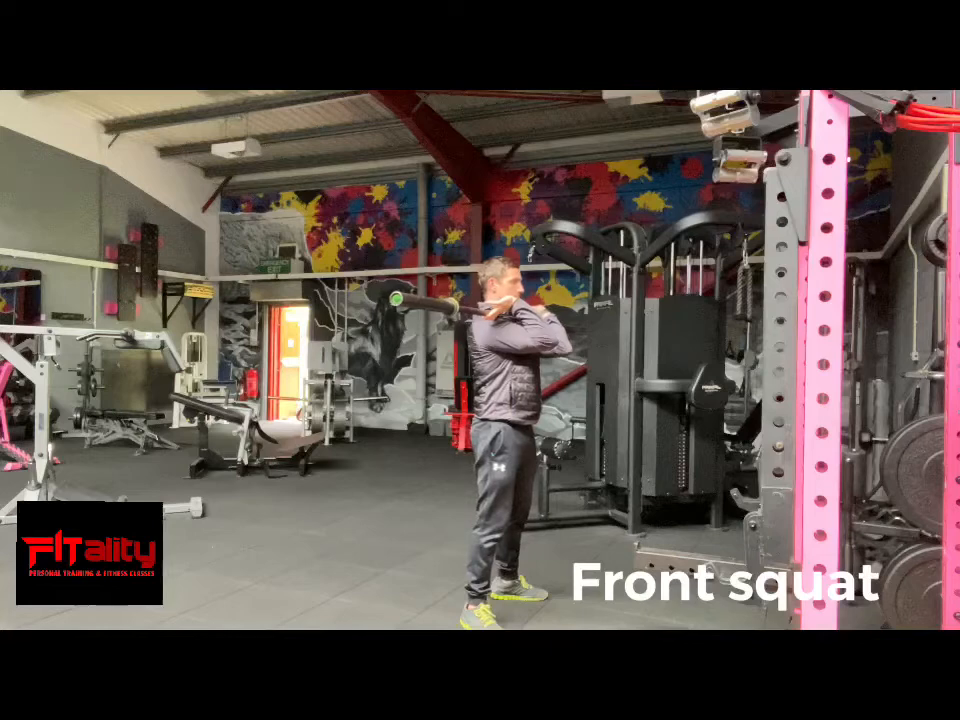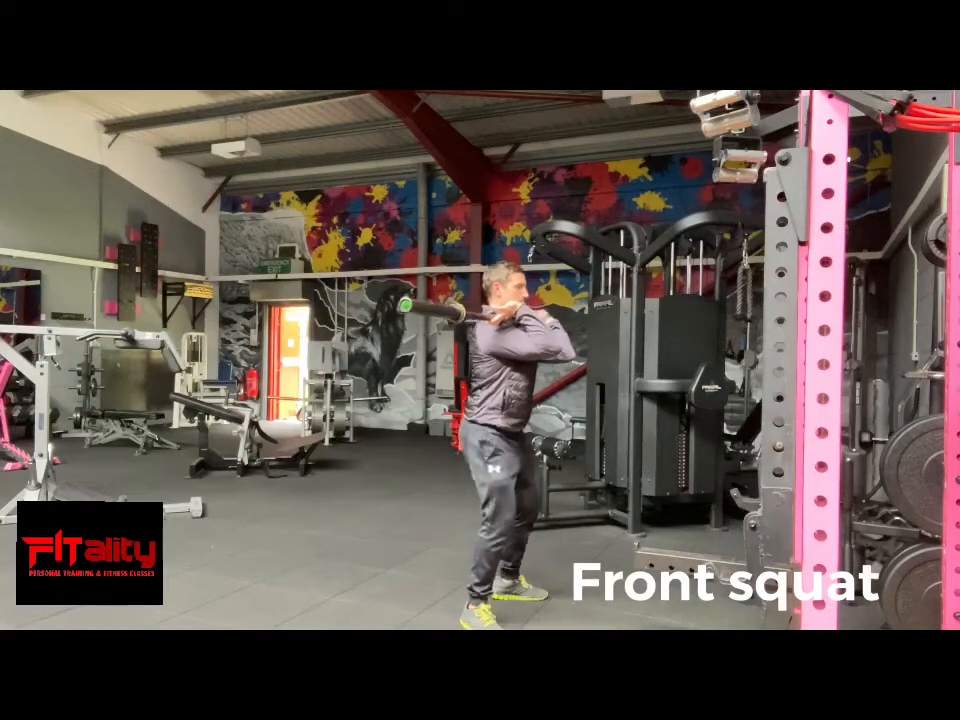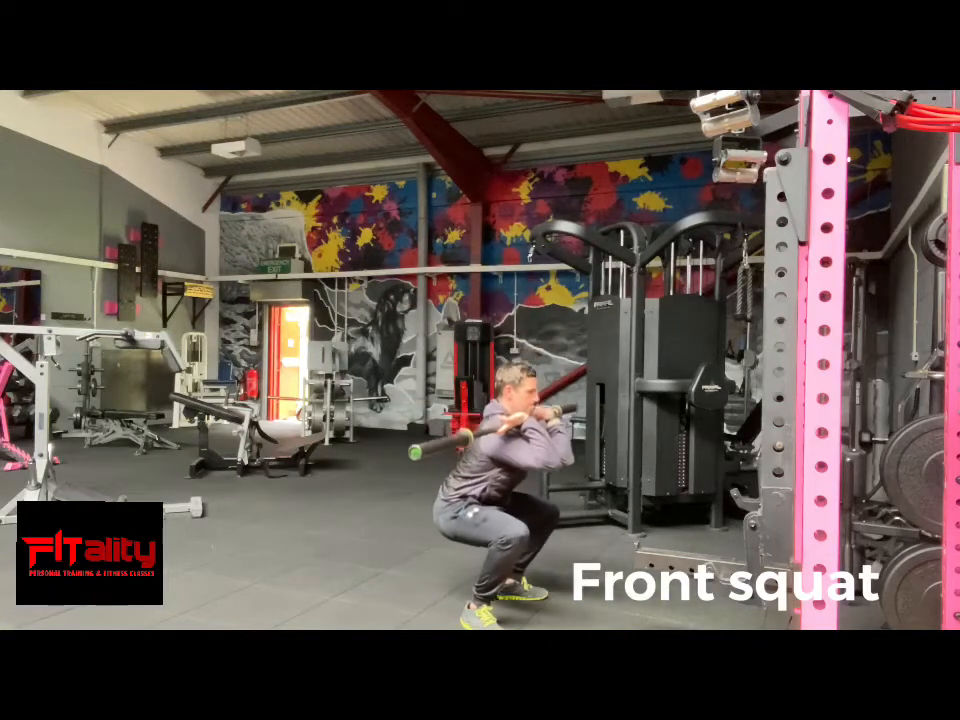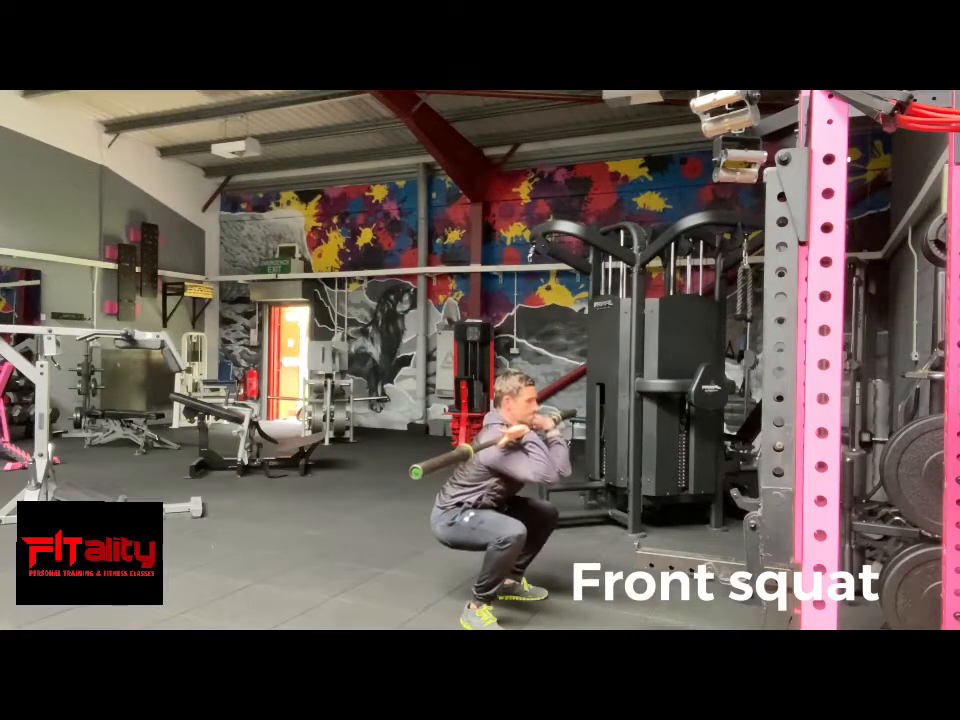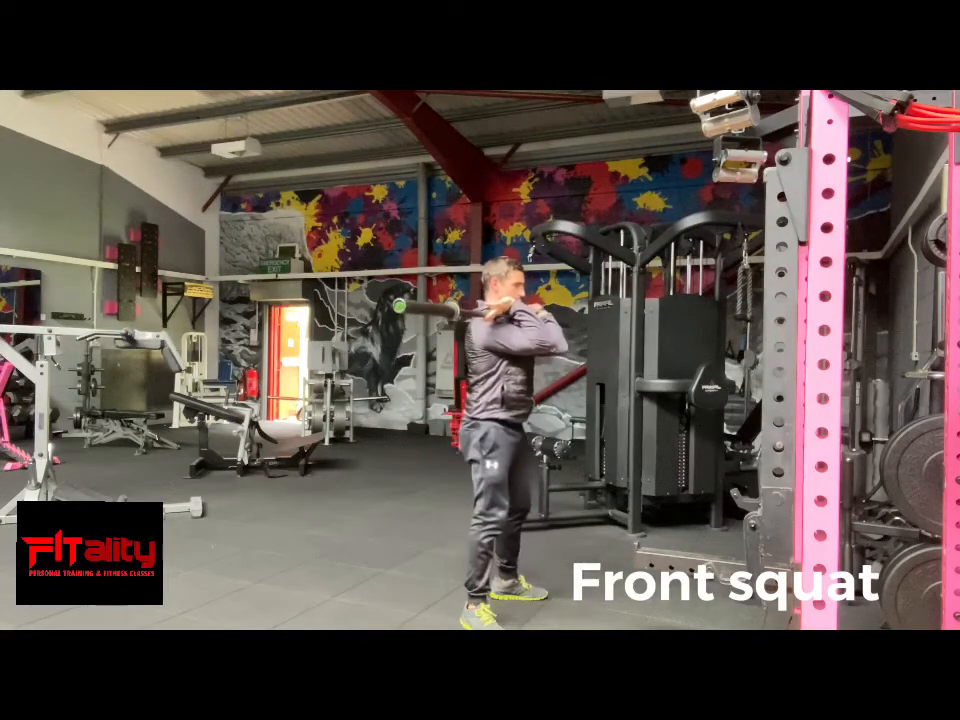
dt=1s
person 1, frame 1
left shoulder: (515, 323)
right shoulder: (488, 326)
left elbow: (562, 346)
right elbow: (543, 342)
left wrist: (542, 314)
right wrist: (521, 307)
left hip: (521, 430)
right hip: (498, 432)
left knee: (516, 514)
right knee: (492, 519)
left ankle: (507, 580)
right ankle: (475, 604)
person 1, frame 2
left shoulder: (517, 327)
right shoulder: (492, 330)
left elbow: (564, 352)
right elbow: (545, 348)
left wrist: (545, 319)
right wrist: (526, 313)
left hip: (510, 435)
right hip: (486, 436)
left knee: (525, 508)
right knee: (500, 518)
left ankle: (508, 580)
right ankle: (475, 605)
person 1, frame 3
left shoulder: (519, 424)
right shoulder: (498, 433)
left elbow: (564, 458)
right elbow: (547, 461)
left wrist: (552, 420)
right wrist: (531, 422)
left hip: (487, 502)
right hip: (456, 510)
left knee: (547, 514)
right knee: (514, 533)
left ankle: (510, 581)
right ankle: (476, 608)
person 1, frame 4
left shoulder: (519, 434)
right shoulder: (497, 442)
left elbow: (562, 470)
right elbow: (545, 475)
left wrist: (551, 431)
right wrist: (530, 435)
left hip: (485, 507)
right hip: (453, 516)
left knee: (546, 515)
right knee: (512, 533)
left ankle: (510, 580)
right ankle: (476, 607)
person 1, frame 5
left shoulder: (510, 321)
right shoulder: (487, 325)
left elbow: (557, 345)
right elbow: (542, 343)
left wrist: (540, 313)
right wrist: (518, 308)
left hip: (512, 428)
right hip: (488, 429)
left knee: (517, 509)
right knee: (491, 514)
left ankle: (507, 579)
right ankle: (474, 605)
